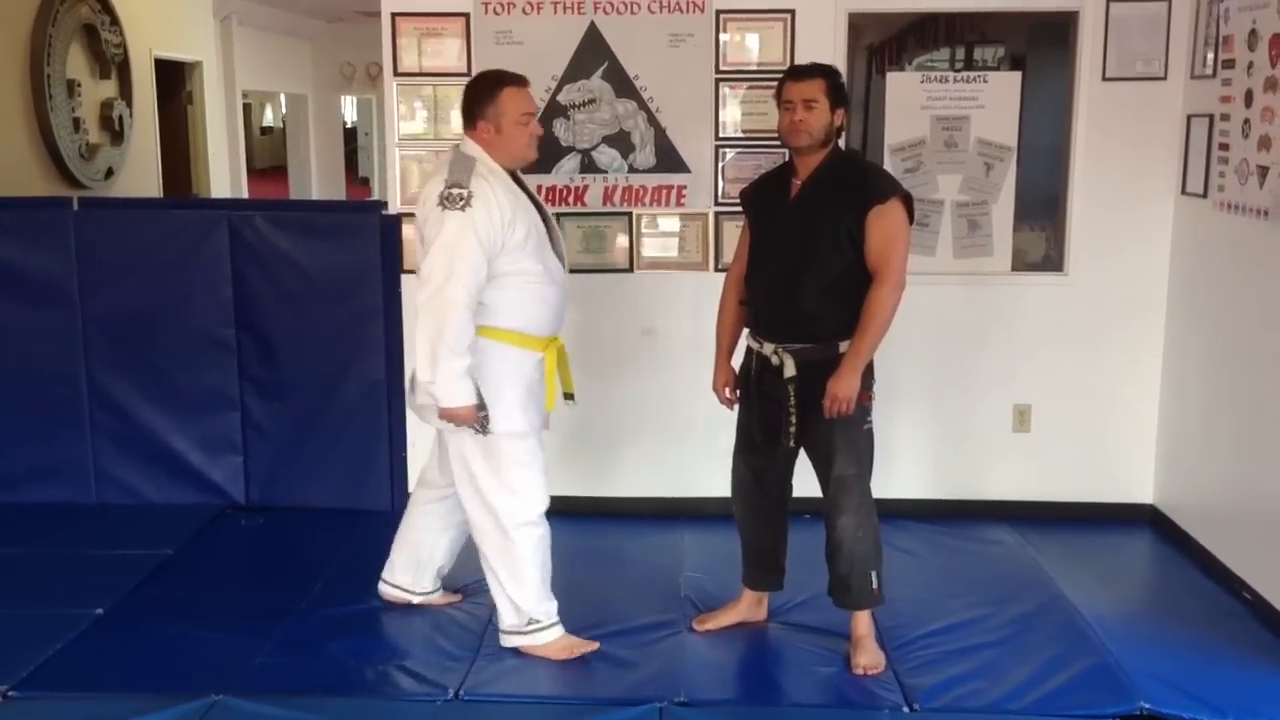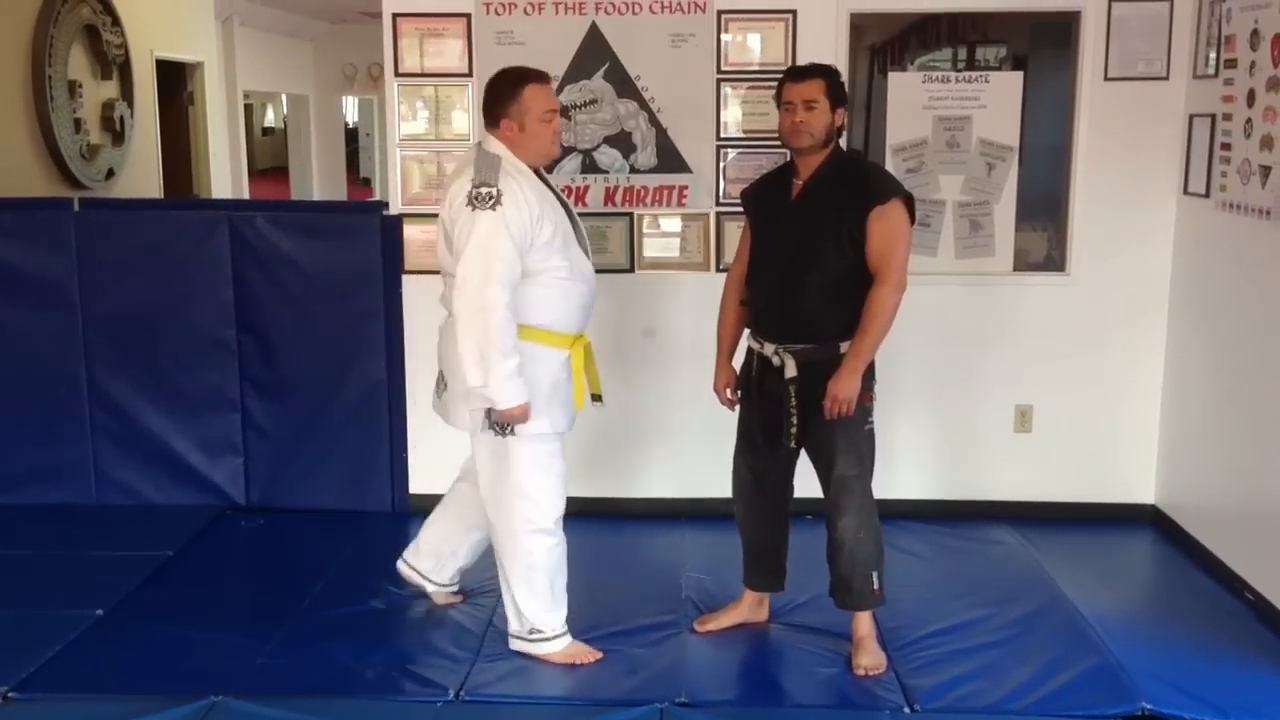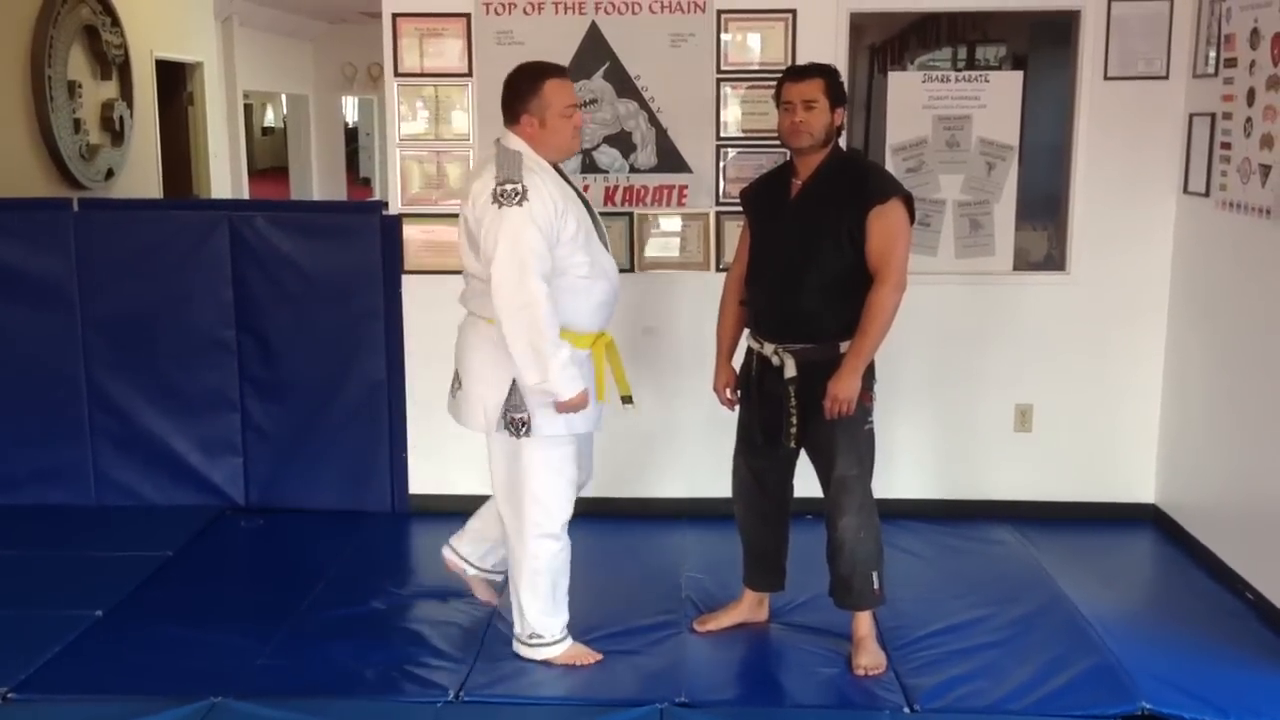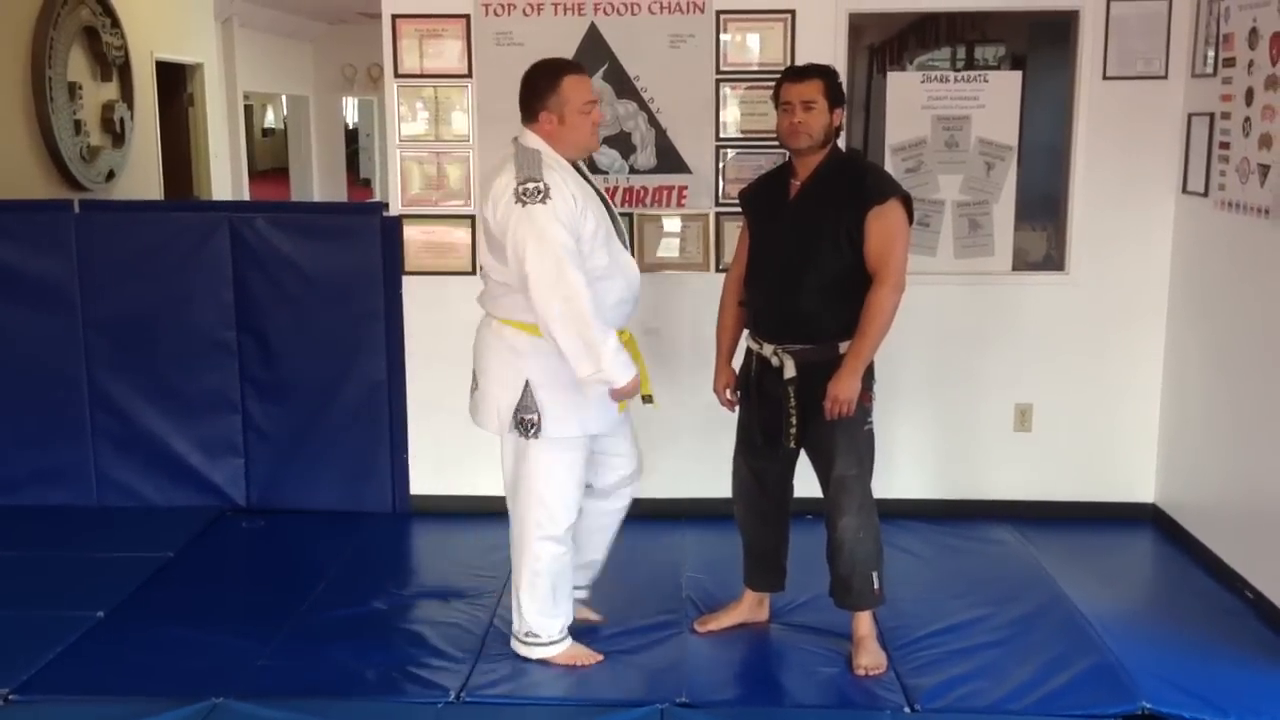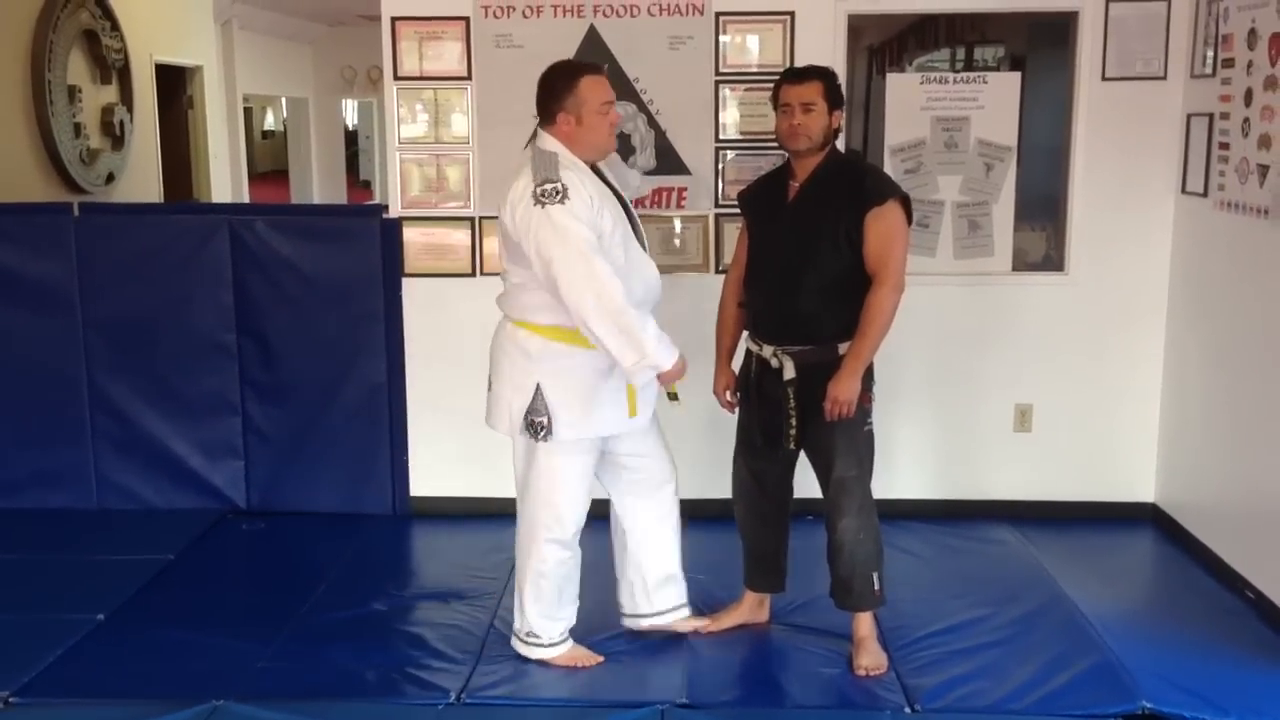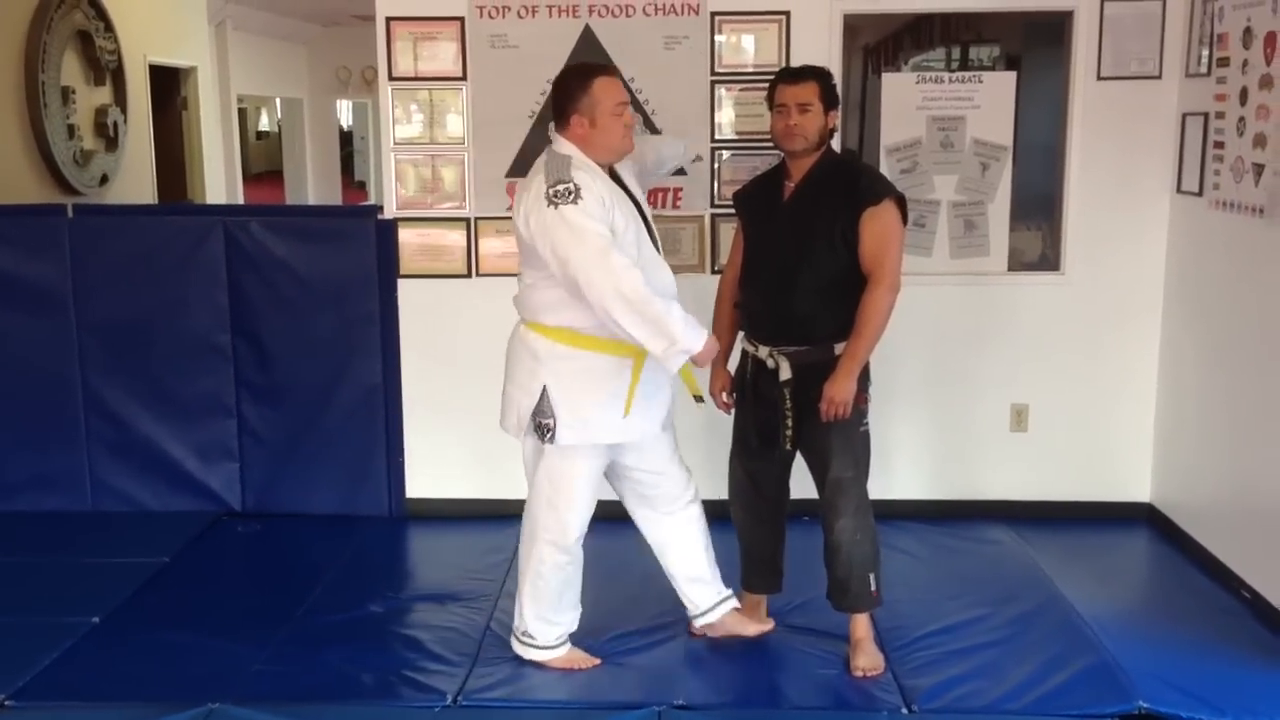
dt=0.1s
person 1, frame 1
left shoulder: (870, 188)
right shoulder: (763, 192)
left elbow: (887, 281)
right elbow: (739, 278)
left wrist: (852, 368)
right wrist: (723, 358)
left hip: (832, 368)
right hip: (765, 366)
left knee: (847, 500)
right knee: (755, 486)
left ankle: (862, 627)
right ankle: (754, 598)
person 1, frame 2
left shoulder: (871, 189)
right shoulder: (764, 192)
left elbow: (888, 282)
right elbow: (740, 279)
left wrist: (853, 369)
right wrist: (725, 358)
left hip: (833, 368)
right hip: (766, 366)
left knee: (848, 501)
right knee: (756, 487)
left ankle: (863, 628)
right ankle: (755, 599)
person 1, frame 3
left shoulder: (871, 188)
right shoulder: (764, 192)
left elbow: (889, 281)
right elbow: (740, 278)
left wrist: (853, 369)
right wrist: (724, 359)
left hip: (833, 368)
right hip: (766, 366)
left knee: (849, 500)
right knee: (757, 486)
left ankle: (864, 628)
right ankle: (755, 598)
person 1, frame 4
left shoulder: (869, 189)
right shoulder: (762, 193)
left elbow: (887, 282)
right elbow: (739, 279)
left wrist: (852, 369)
right wrist: (724, 359)
left hip: (832, 368)
right hip: (765, 367)
left knee: (848, 500)
right knee: (756, 487)
left ankle: (864, 628)
right ankle: (756, 599)
person 1, frame 5
left shoulder: (869, 190)
right shoulder: (761, 194)
left elbow: (887, 283)
right elbow: (738, 281)
left wrist: (852, 370)
right wrist: (724, 361)
left hip: (831, 369)
right hip: (765, 368)
left knee: (848, 501)
right knee: (756, 488)
left ankle: (864, 628)
right ankle: (756, 600)
person 1, frame 6
left shoulder: (864, 190)
right shoulder: (755, 195)
left elbow: (883, 283)
right elbow: (733, 281)
left wrist: (847, 370)
right wrist: (719, 361)
left hip: (827, 370)
right hip: (760, 368)
left knee: (844, 502)
right knee: (753, 491)
left ankle: (861, 629)
right ankle: (753, 601)
person 2, frame 1
left shoulder: (499, 180)
right shoulder: (466, 193)
right elbow: (445, 296)
right wrist: (451, 387)
left hip: (504, 365)
right hip: (482, 373)
left knee: (453, 481)
right knee: (514, 501)
left ankle: (407, 579)
right ankle: (534, 624)
person 2, frame 2
left shoulder: (518, 174)
right shoulder: (490, 188)
right elbow: (481, 299)
right wrist: (504, 389)
left hip: (534, 361)
right hip: (504, 368)
left knee: (492, 481)
right knee: (532, 504)
left ankle: (429, 562)
right ankle: (540, 633)
person 2, frame 3
left shoulder: (537, 171)
right shoulder: (513, 186)
right elbow: (520, 295)
right wrist: (559, 379)
left hip: (554, 358)
right hip: (525, 369)
left knee: (561, 480)
right knee: (541, 507)
left ankle: (474, 553)
right ankle: (541, 634)
person 2, frame 4
left shoulder: (560, 167)
right shoulder: (531, 185)
right elbow: (557, 292)
right wrist: (614, 367)
left hip: (578, 361)
right hip: (539, 366)
left knee: (615, 475)
right knee: (546, 508)
left ankle: (566, 586)
right ankle: (540, 634)
person 2, frame 5
left shoulder: (584, 167)
right shoulder: (548, 188)
right elbow: (590, 288)
right wrist: (657, 354)
left hip: (599, 364)
right hip: (554, 371)
left knee: (651, 483)
right knee: (554, 514)
left ankle: (654, 604)
right ankle: (542, 634)
person 2, frame 6
left shoulder: (610, 165)
right shoulder: (557, 190)
left elbow: (652, 156)
right elbow: (611, 284)
left wrist: (688, 145)
right wrist: (687, 338)
left hip: (628, 373)
right hip: (568, 377)
left knee: (669, 496)
right knee: (560, 518)
left ankle: (712, 607)
right ankle: (540, 639)
